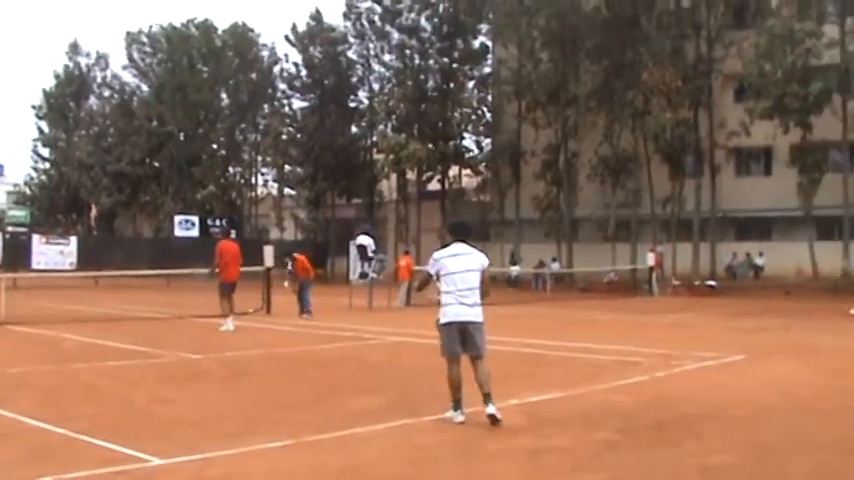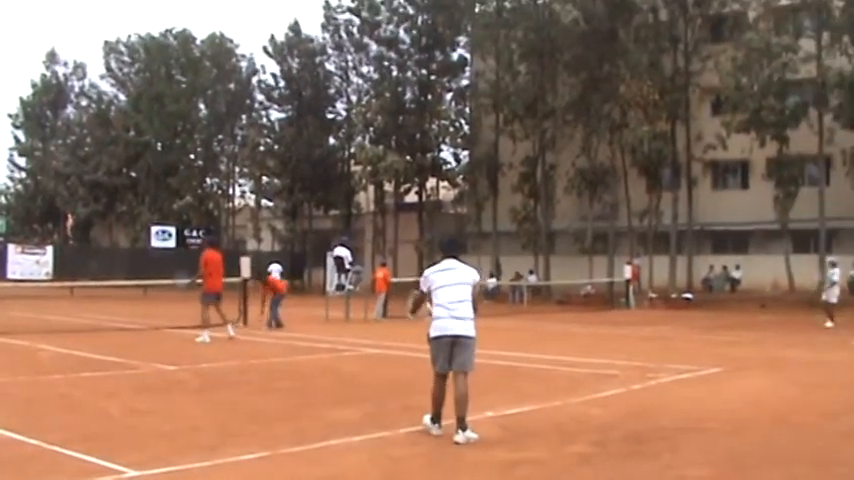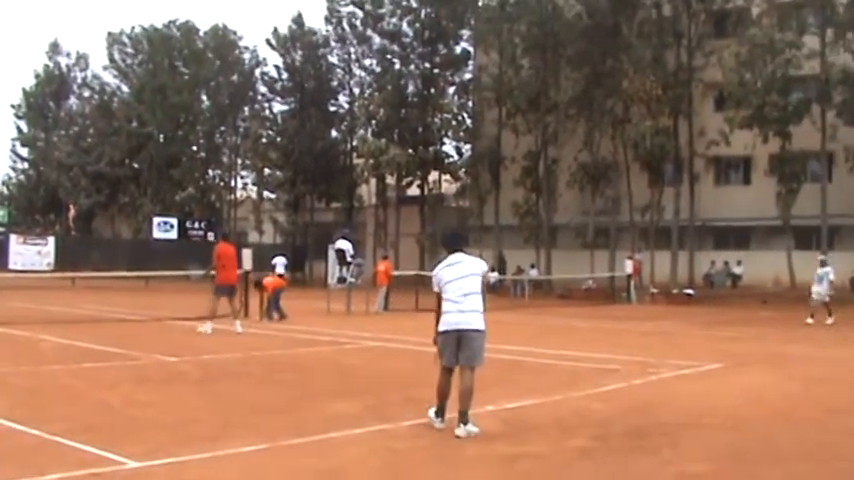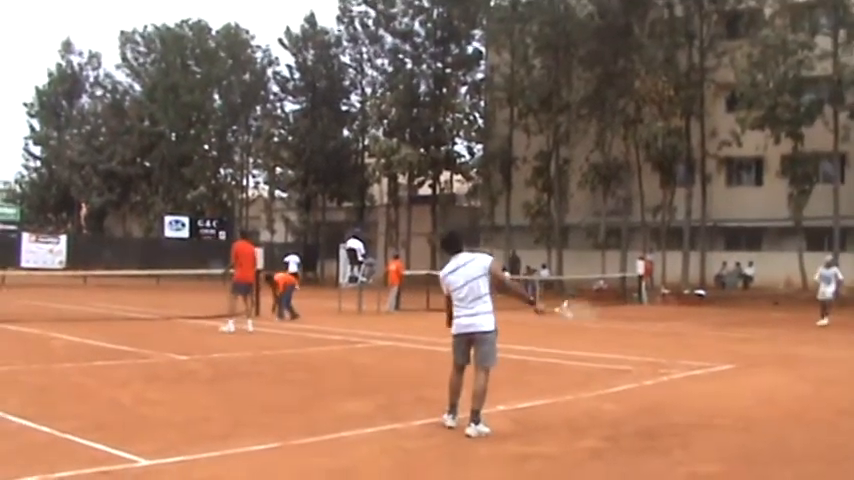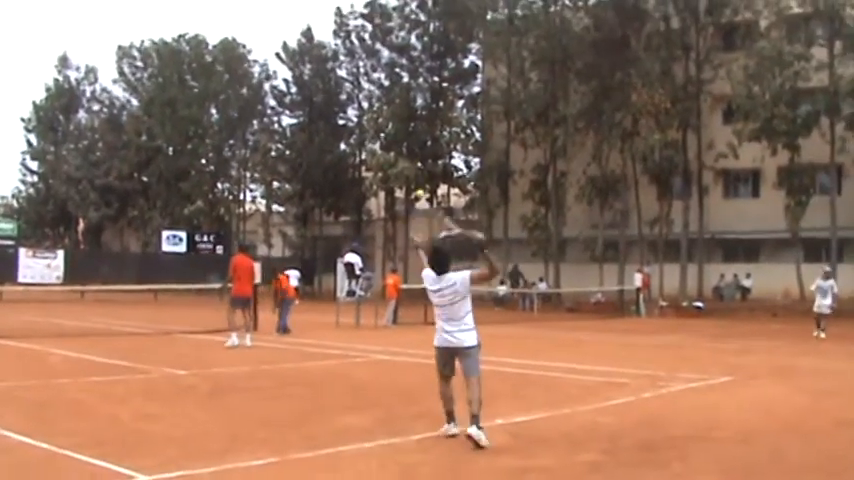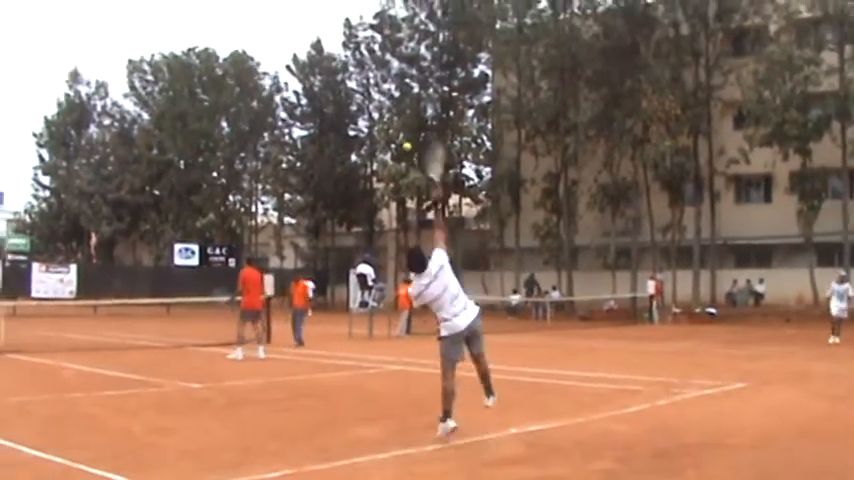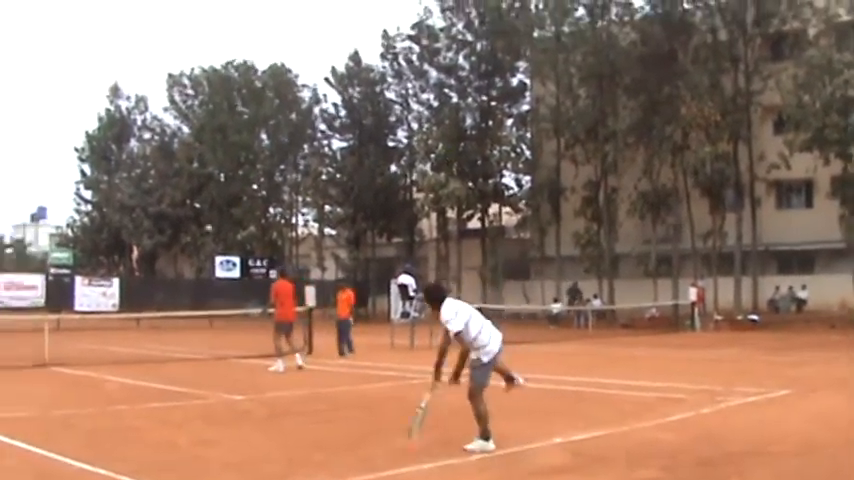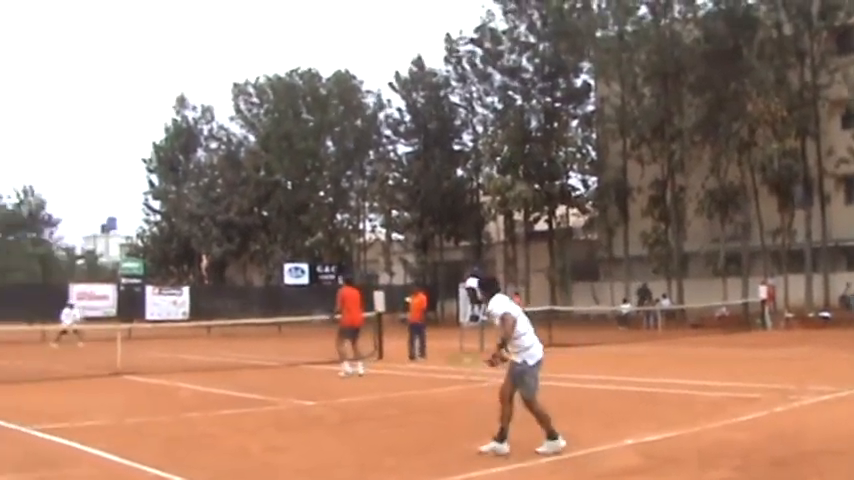
dt=0.3s
person 1, frame 1
left shoulder: (439, 256)
right shoulder: (480, 257)
left elbow: (423, 283)
right elbow: (485, 291)
left wrist: (416, 289)
left hip: (449, 315)
right hip: (474, 315)
left knee: (453, 362)
right knee: (479, 360)
left ankle: (457, 410)
right ankle: (489, 404)
person 1, frame 2
left shoulder: (430, 273)
right shoulder: (471, 273)
left elbow: (419, 301)
left wrist: (412, 312)
left hip: (440, 329)
right hip: (465, 330)
left knee: (440, 377)
right knee: (461, 378)
left ankle: (435, 422)
right ankle: (461, 429)
person 1, frame 3
left shoulder: (439, 270)
right shoulder: (479, 264)
right elbow: (481, 297)
left wrist: (437, 332)
left hip: (448, 324)
right hip: (473, 323)
left knee: (446, 370)
right knee: (467, 372)
left ankle: (439, 416)
right ankle: (463, 423)
person 1, frame 4
left shoulder: (445, 274)
right shoulder: (482, 260)
right elbow: (509, 285)
left wrist: (448, 319)
right wrist: (532, 302)
left hip: (460, 326)
right hip: (484, 325)
left knee: (458, 369)
right knee: (482, 372)
left ankle: (451, 415)
right ankle: (475, 422)
person 1, frame 5
left shoulder: (429, 280)
right shoulder: (461, 279)
left elbow: (425, 259)
right elbow: (492, 273)
left wrist: (421, 247)
right wrist: (483, 248)
left hip: (443, 341)
right hip: (467, 340)
left knee: (445, 380)
right knee: (473, 382)
left ankle: (451, 423)
right ankle: (474, 424)
person 1, frame 6
left shoulder: (416, 291)
right shoulder: (438, 262)
right elbow: (440, 231)
right wrist: (437, 203)
left hip: (451, 329)
right hip: (471, 316)
left knee: (447, 375)
right knee: (479, 359)
left ankle: (447, 419)
right ankle: (489, 393)
person 1, frame 7
left shoulder: (448, 316)
right shoulder: (452, 303)
left elbow: (465, 348)
right elbow: (444, 344)
left wrist: (456, 374)
right wrist: (438, 368)
left hip: (483, 352)
right hip: (494, 338)
left knee: (474, 395)
left ankle: (485, 439)
right ankle: (512, 378)
person 1, frame 8
left shoulder: (497, 305)
right shoulder: (500, 304)
left elbow: (511, 323)
left wrist: (499, 348)
right wrist: (498, 354)
left hip: (526, 358)
right hip: (520, 357)
left knee: (530, 401)
right knee: (504, 394)
left ankle: (554, 440)
right ankle: (500, 440)
